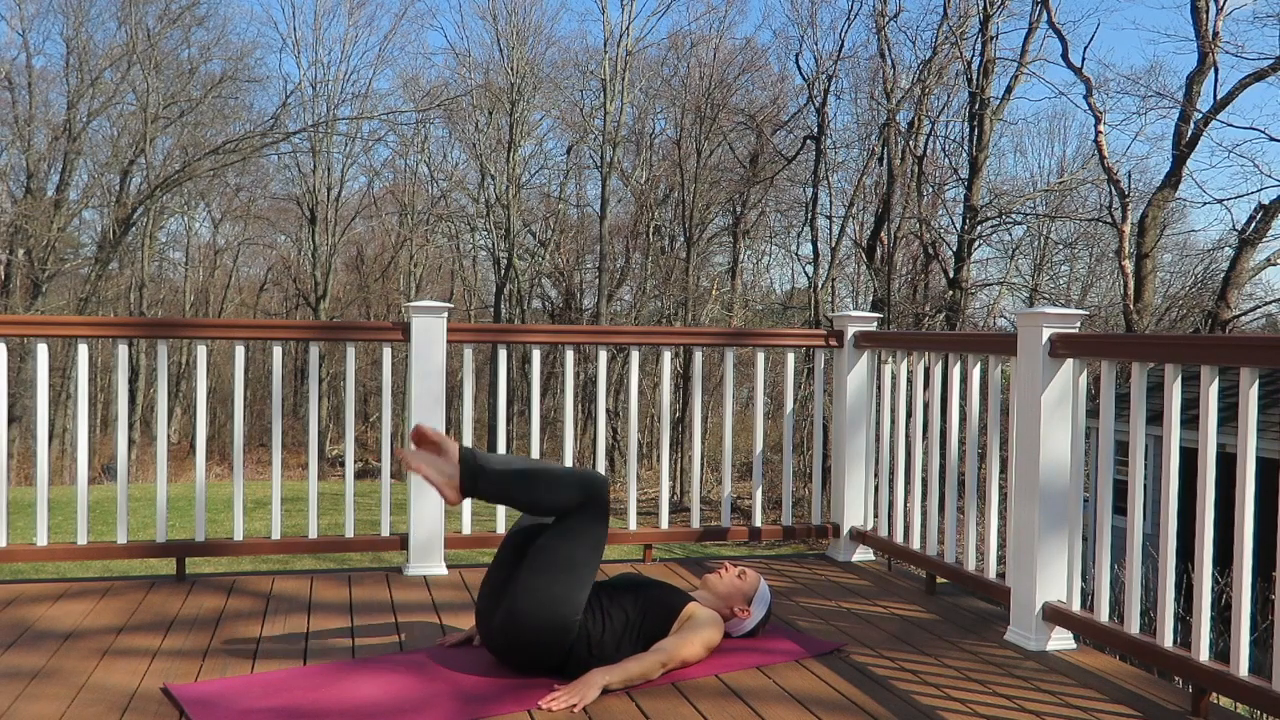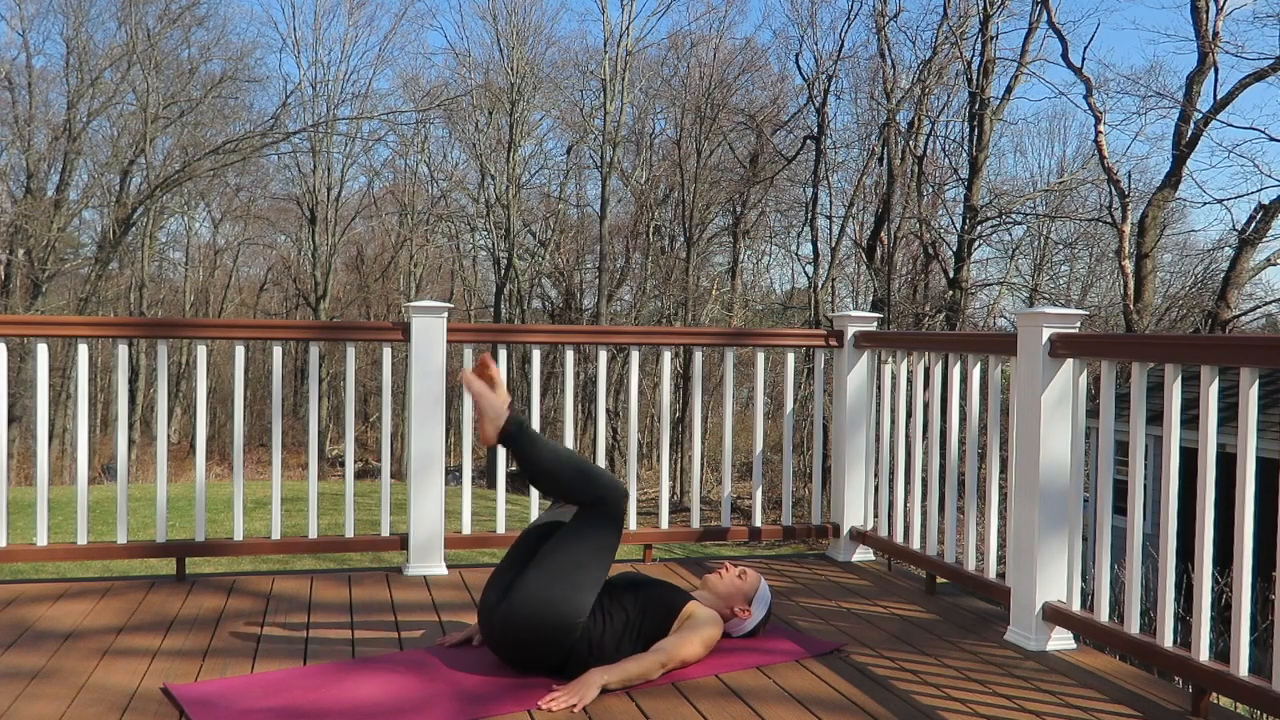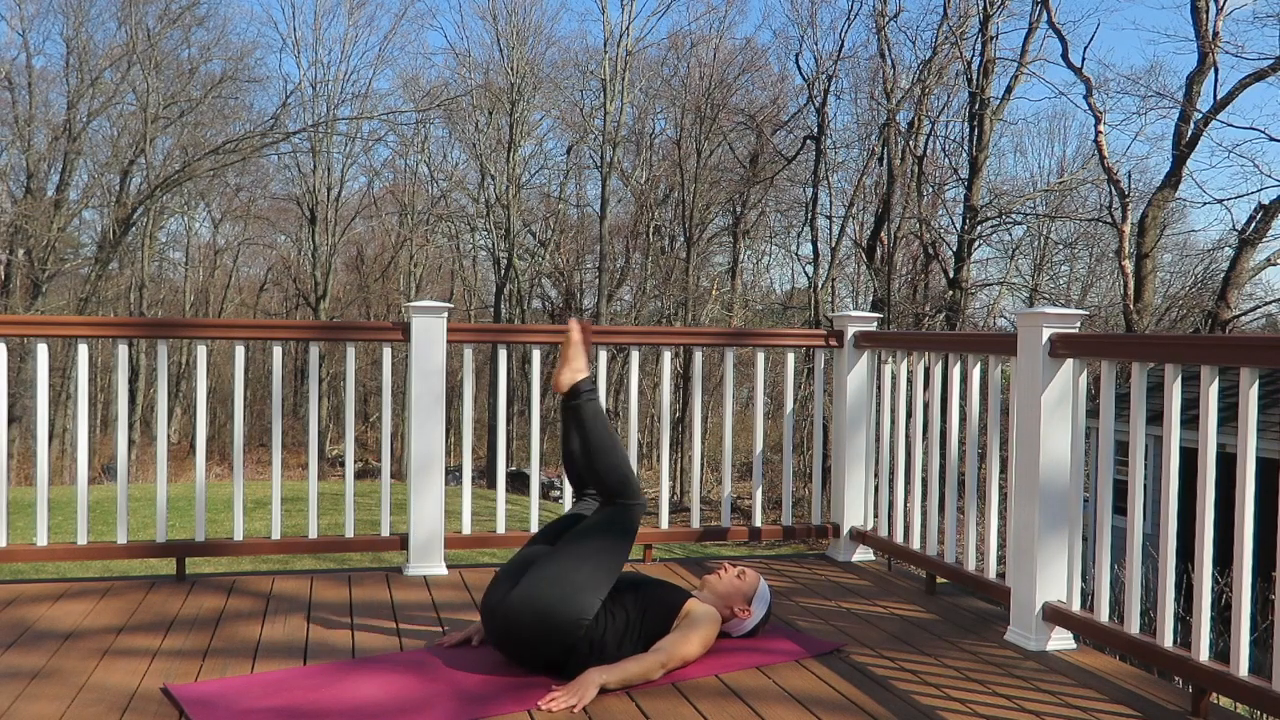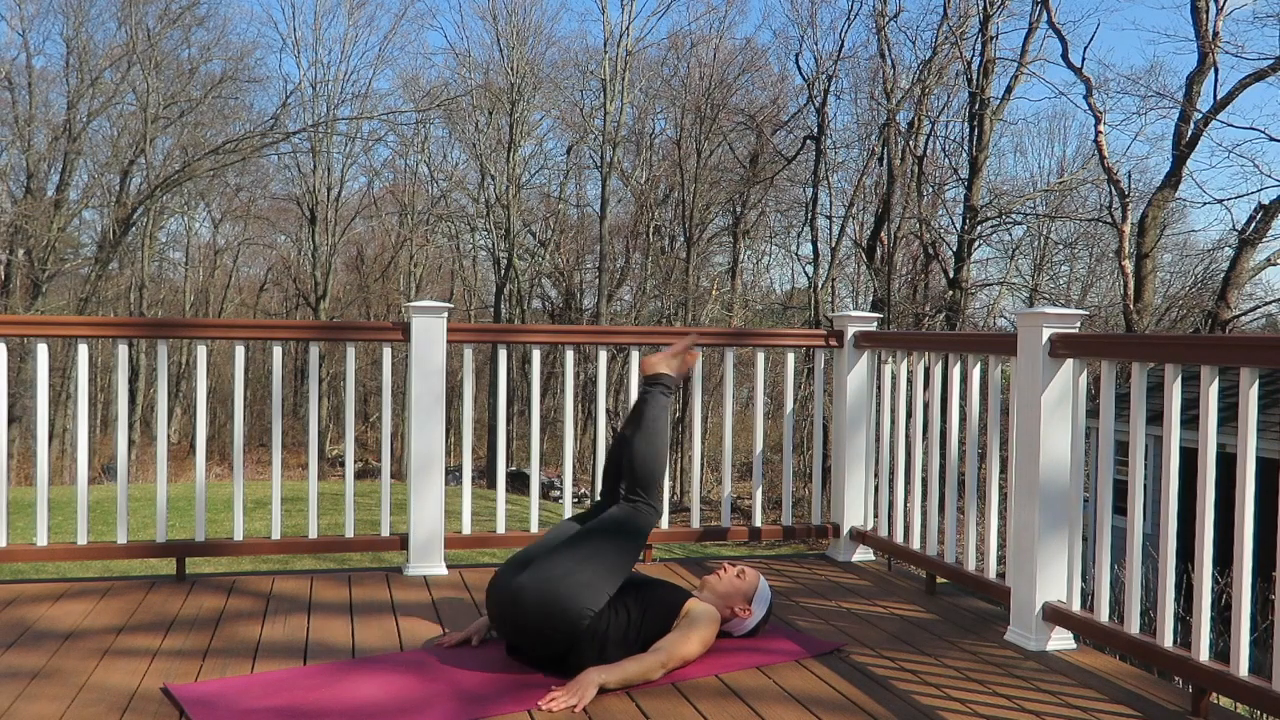
dt=0.1s
person 1, frame 1
left shoulder: (707, 624)
right shoulder: (655, 600)
left elbow: (662, 659)
left wrist: (601, 676)
right wrist: (489, 623)
left hip: (542, 632)
right hip: (518, 624)
left knee: (590, 485)
left ankle: (465, 474)
right ankle: (460, 466)
person 1, frame 2
left shoulder: (705, 624)
right shoulder: (669, 603)
left elbow: (661, 661)
left wrist: (598, 677)
right wrist: (489, 621)
left hip: (540, 633)
right hip: (516, 620)
left knee: (607, 499)
left ankle: (503, 423)
person 1, frame 3
left shoulder: (704, 621)
right shoulder: (664, 602)
left elbow: (659, 662)
left wrist: (597, 677)
left hip: (543, 627)
right hip: (522, 621)
person 1, frame 4
left shoulder: (704, 620)
right shoulder: (678, 607)
left elbow: (657, 662)
left wrist: (596, 676)
left hip: (545, 611)
right hip: (527, 603)
